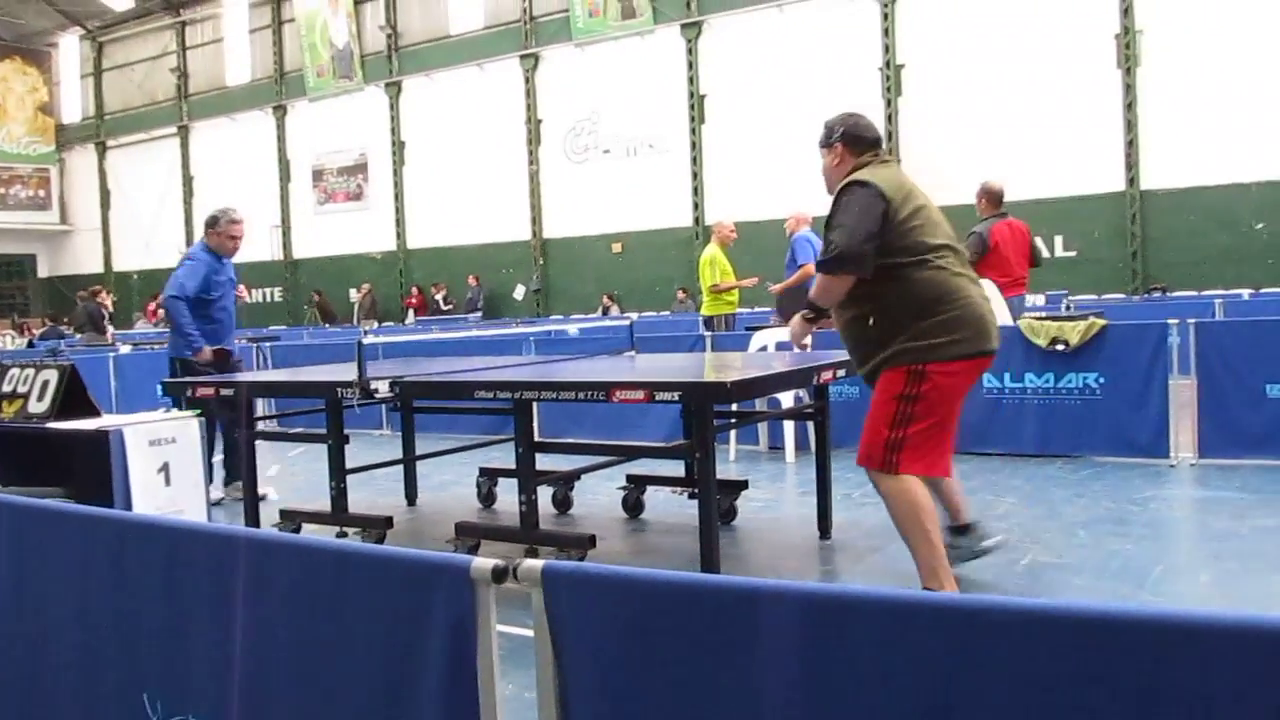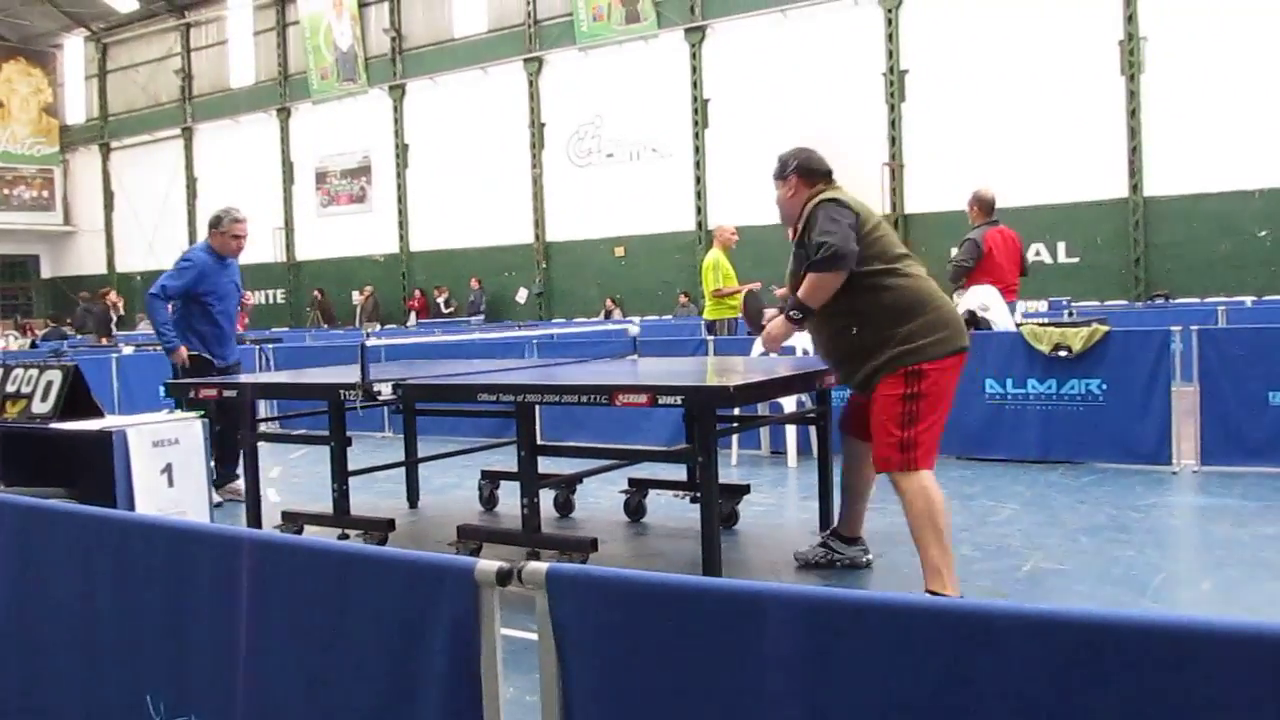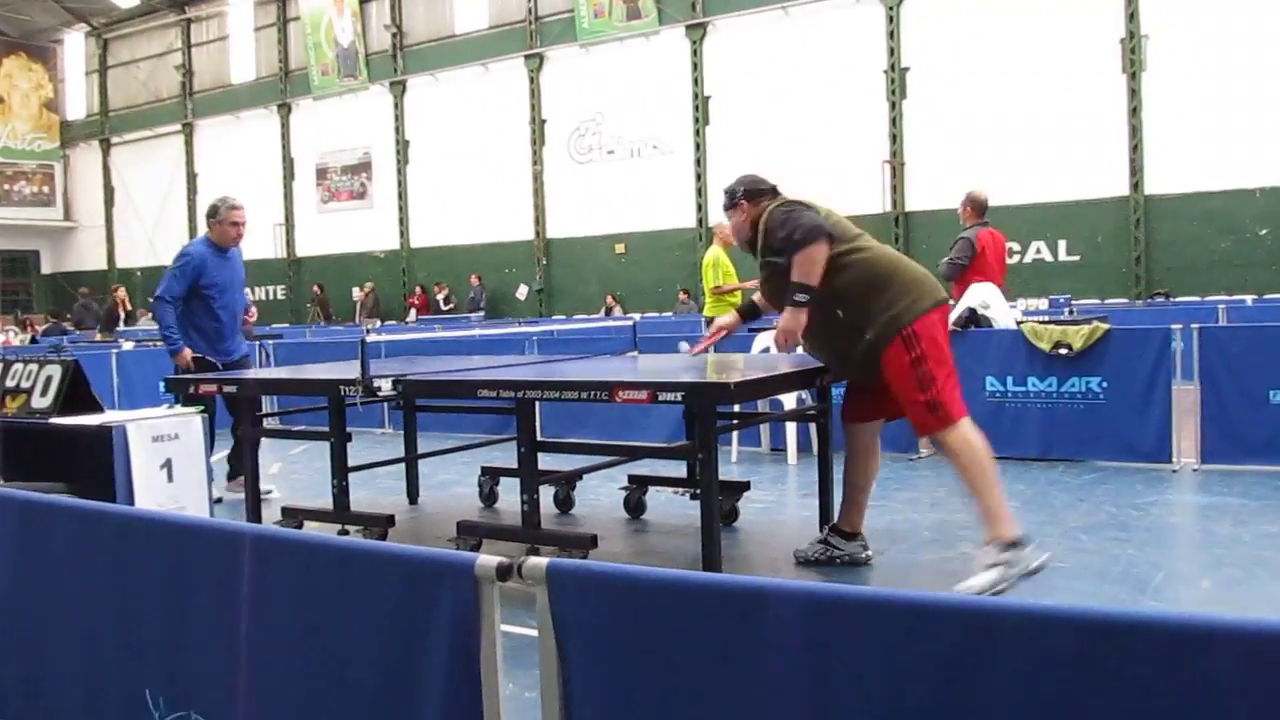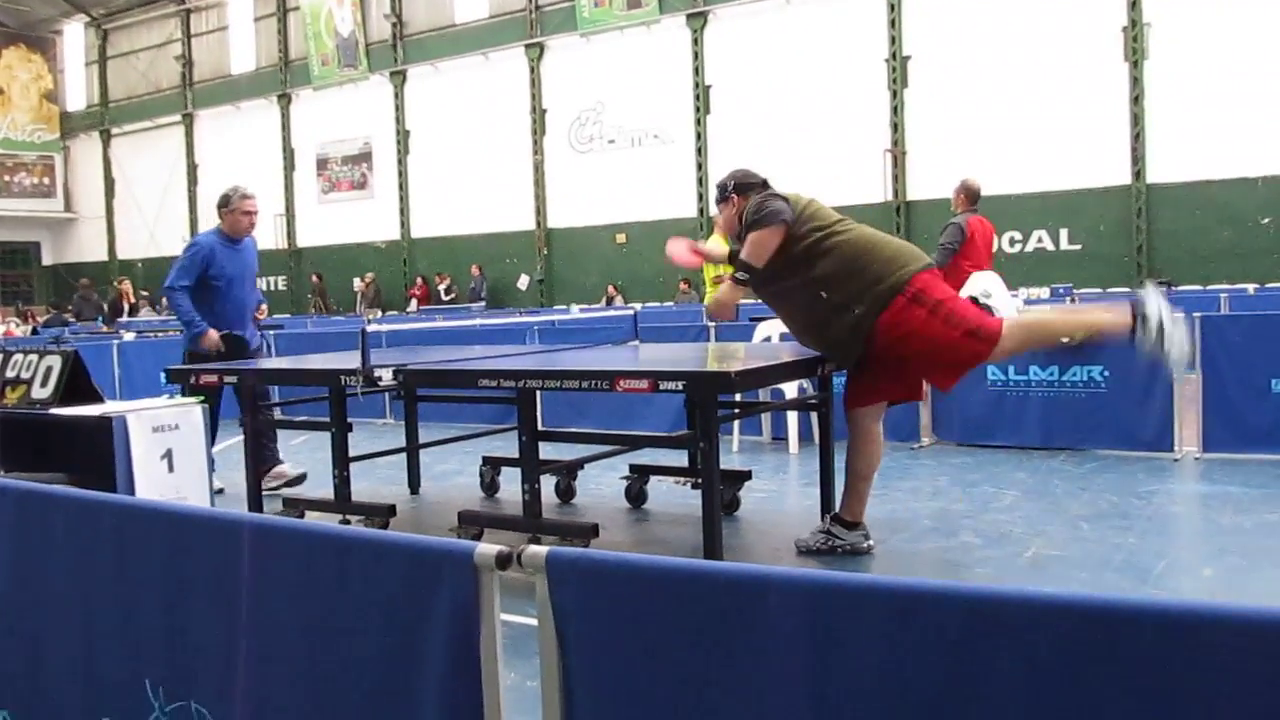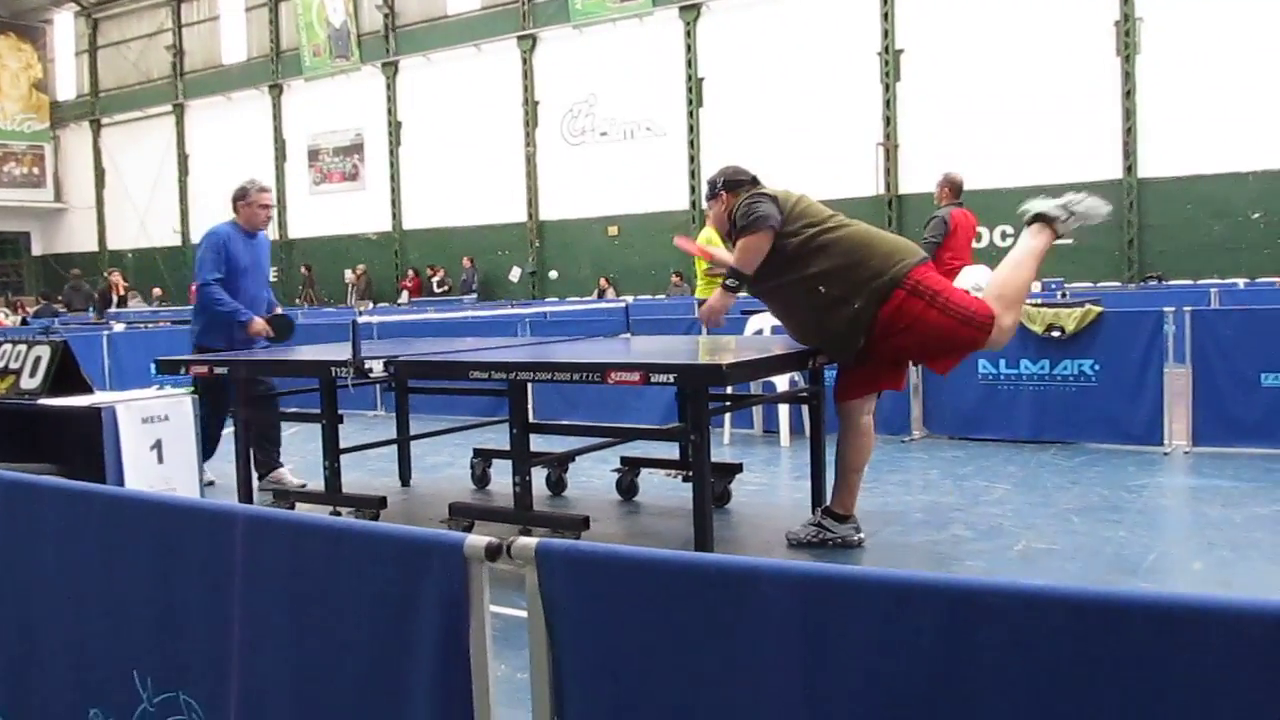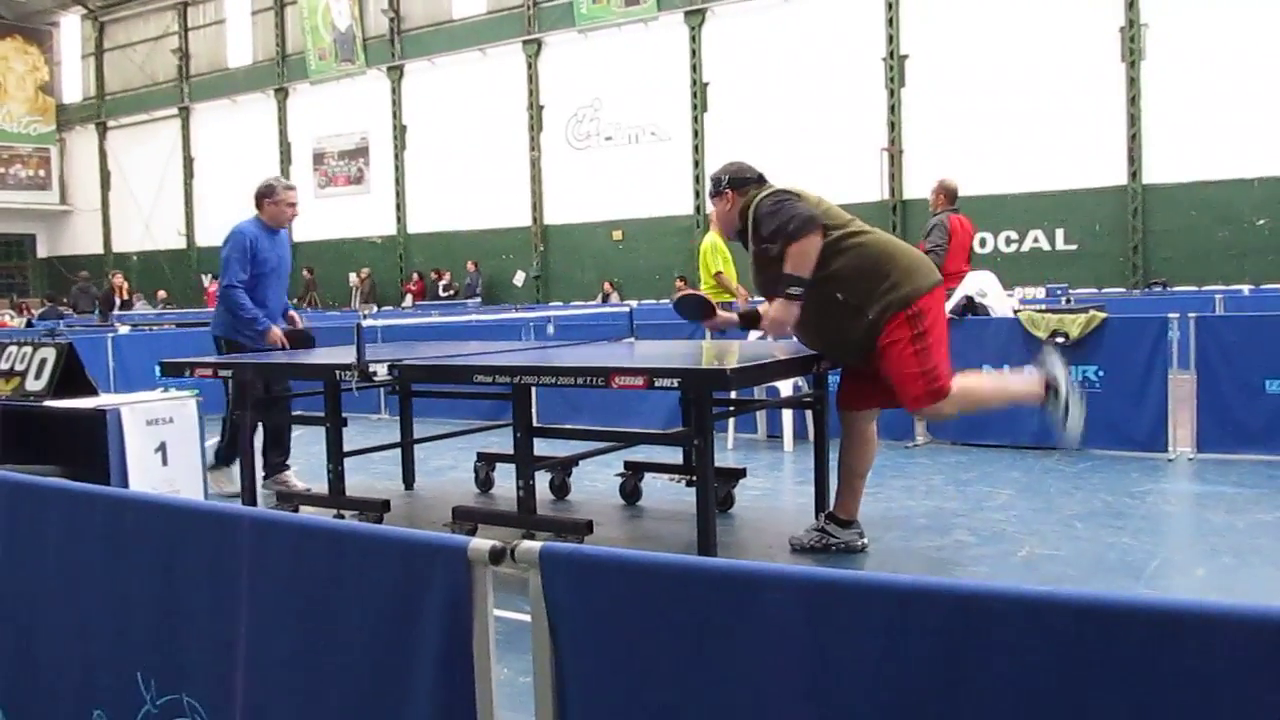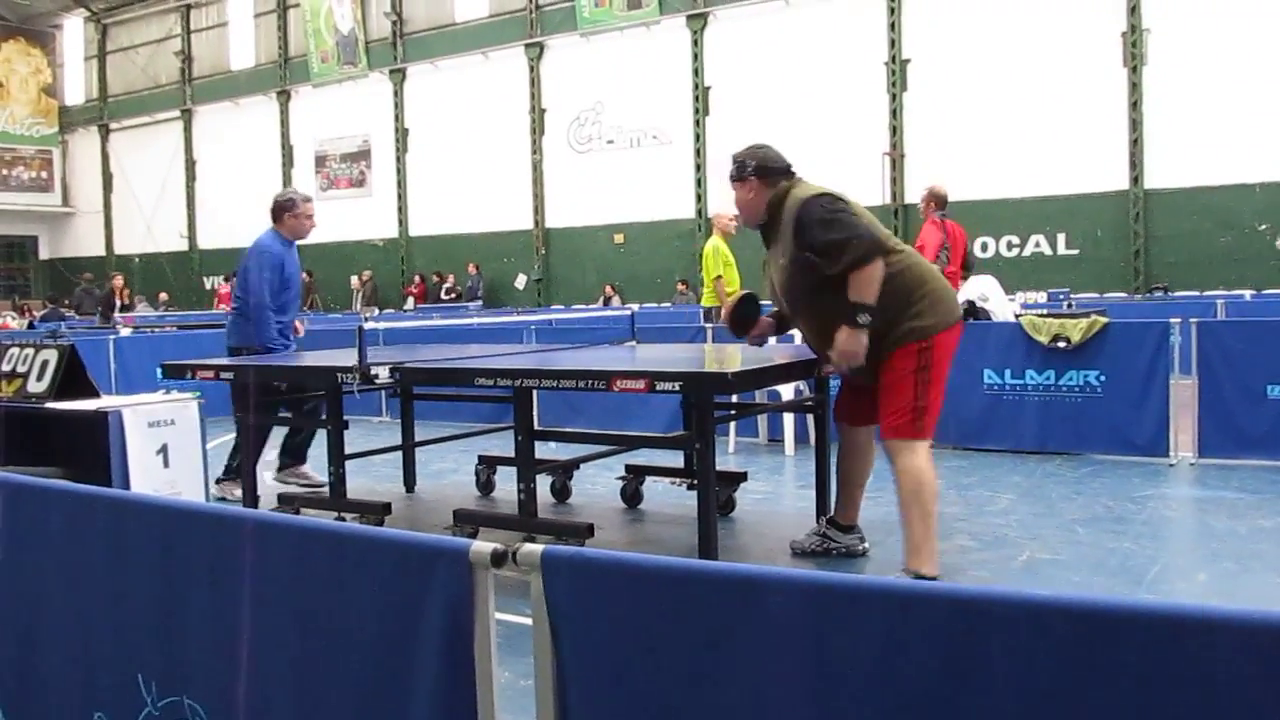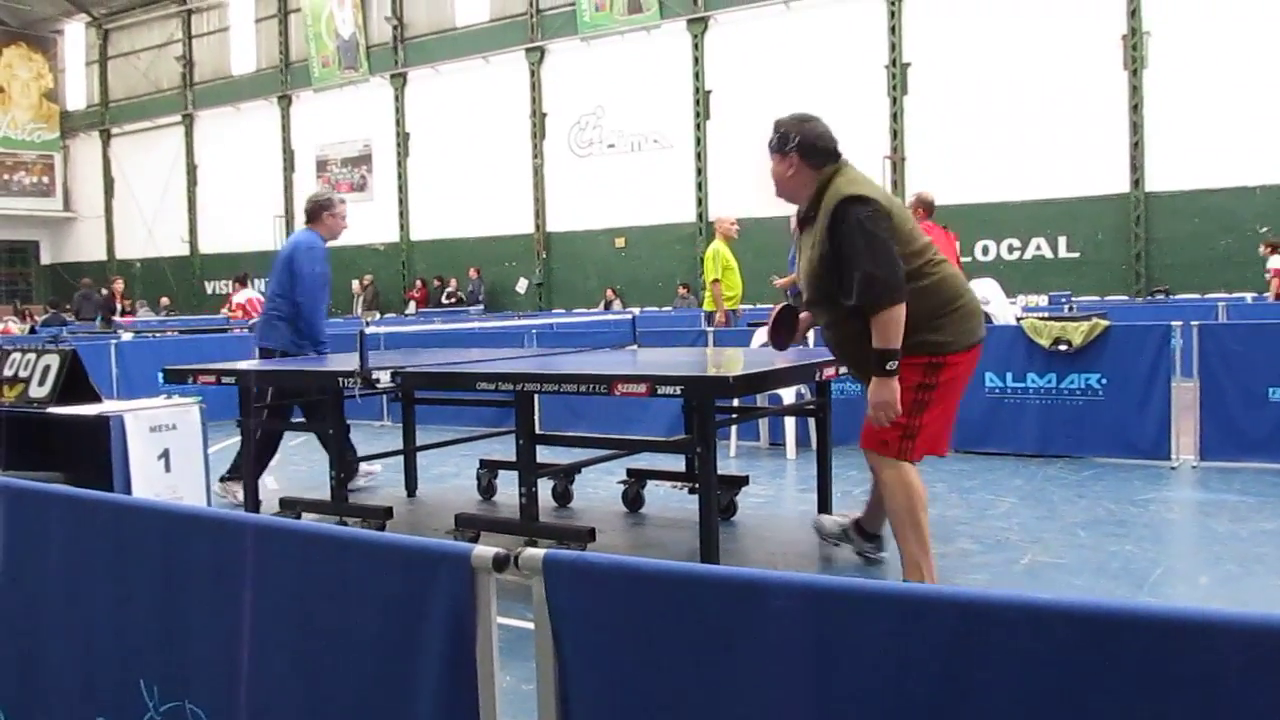
dt=0.2s
person 1, frame 1
left shoulder: (861, 187)
right shoulder: (894, 183)
left elbow: (844, 262)
left wrist: (808, 314)
left hip: (932, 341)
right hip: (957, 334)
left knee: (887, 464)
right knee: (916, 452)
left ankle: (943, 595)
right ankle: (963, 529)
person 1, frame 2
left shoulder: (826, 207)
right shoulder: (836, 208)
left elbow: (832, 262)
right elbow: (852, 286)
left wrist: (791, 317)
right wrist: (795, 312)
left hip: (911, 345)
right hip: (898, 344)
left knee: (904, 465)
right knee: (857, 436)
left ankle: (943, 596)
right ankle: (847, 540)
person 1, frame 3
left shoulder: (778, 216)
right shoulder: (780, 234)
left elbow: (810, 239)
right elbow: (773, 293)
left wrist: (795, 306)
right wrist: (737, 317)
left hip: (898, 318)
right hip: (872, 334)
left knee: (944, 422)
right knee: (858, 426)
left ankle: (1008, 545)
right ankle: (847, 537)
person 1, frame 4
left shoulder: (762, 207)
left elbow: (771, 228)
left wrist: (735, 282)
right wrist: (729, 257)
left hip: (895, 294)
right hip: (875, 319)
left knee: (999, 339)
right knee: (862, 414)
left ankle: (1131, 318)
right ankle: (848, 526)
person 1, frame 5
left shoulder: (753, 203)
right shoulder: (763, 209)
left elbow: (760, 229)
right elbow: (780, 271)
left wrist: (727, 288)
right wrist: (728, 263)
left hip: (891, 283)
right hip: (865, 311)
left knee: (994, 327)
right knee: (854, 408)
left ankle: (1044, 225)
right ankle: (839, 518)
person 1, frame 6
left shoulder: (767, 205)
right shoulder: (764, 231)
left elbow: (806, 231)
right elbow: (803, 300)
left wrist: (789, 297)
right wrist: (739, 318)
left hip: (899, 299)
right hip: (870, 319)
left knee: (933, 400)
right knee: (856, 413)
left ankle: (1043, 385)
right ankle: (843, 524)
person 1, frame 7
left shoulder: (808, 206)
right shoulder: (782, 224)
left elbow: (868, 254)
right elbow: (805, 302)
left wrist: (856, 324)
right wrist: (773, 325)
left hip: (915, 321)
right hip: (885, 330)
left knee: (902, 437)
right knee: (853, 425)
left ankle: (924, 575)
right ankle: (842, 528)
person 1, frame 8
left shoulder: (849, 205)
right shoulder: (821, 204)
left elbow: (888, 295)
left wrist: (885, 373)
right wrist: (810, 316)
left hip: (934, 337)
right hip: (912, 336)
left knee: (890, 454)
right knee: (884, 444)
left ankle: (922, 588)
right ankle: (868, 530)
person 2, frame 1
left shoulder: (223, 259)
right shoulder: (198, 261)
right elbow: (174, 299)
left wrist: (232, 293)
right wrist: (195, 345)
left hip: (223, 353)
right hip: (195, 358)
left knee: (239, 417)
right knee: (204, 423)
left ankle: (235, 480)
person 2, frame 2
left shoulder: (230, 259)
right shoulder: (196, 262)
right elbow: (155, 297)
left wrist: (239, 300)
right wrist: (172, 344)
left hip: (227, 358)
right hip: (195, 359)
left knee: (235, 422)
right knee: (205, 426)
left ankle: (226, 480)
person 2, frame 3
left shoulder: (233, 253)
right shoulder: (194, 255)
right elbow: (162, 301)
left wrist: (246, 305)
right wrist: (176, 345)
left hip: (235, 353)
right hip: (200, 357)
left knee: (250, 415)
left ankle: (238, 475)
person 2, frame 4
left shoulder: (249, 244)
right shoulder: (204, 246)
right elbow: (174, 290)
left wrist: (259, 302)
right wrist: (200, 330)
left hip: (246, 343)
right hip: (208, 347)
left knee: (260, 406)
right knee: (204, 414)
left ankle: (269, 468)
person 2, frame 5
left shoulder: (262, 241)
right shoulder: (218, 238)
right elbow: (207, 286)
left wrist: (272, 304)
right wrist: (246, 318)
left hip: (253, 342)
right hip: (215, 341)
left knee: (265, 405)
right knee: (210, 411)
left ankle: (270, 470)
person 2, frame 6
left shoulder: (282, 236)
right shoulder: (244, 235)
right elbow: (231, 289)
left wrist: (286, 309)
right wrist: (264, 327)
left hip: (271, 339)
right hip: (238, 337)
left knee: (279, 405)
left ankle: (276, 471)
right ankle: (221, 466)
person 2, frame 7
left shoulder: (288, 246)
right shoulder: (267, 250)
right elbow: (258, 306)
left wrist: (289, 319)
right wrist: (274, 351)
left hip: (279, 345)
right hip: (253, 347)
left knee: (310, 400)
right knee: (256, 417)
left ankle: (292, 465)
right ankle: (230, 480)
person 2, frame 8
left shoulder: (304, 243)
right shoulder: (310, 247)
left elbow: (287, 296)
right elbow: (308, 304)
right wrist: (321, 349)
left hip: (293, 344)
right hip: (285, 345)
left knee: (325, 408)
right knee: (270, 419)
left ankle: (347, 469)
right ankle: (234, 480)
